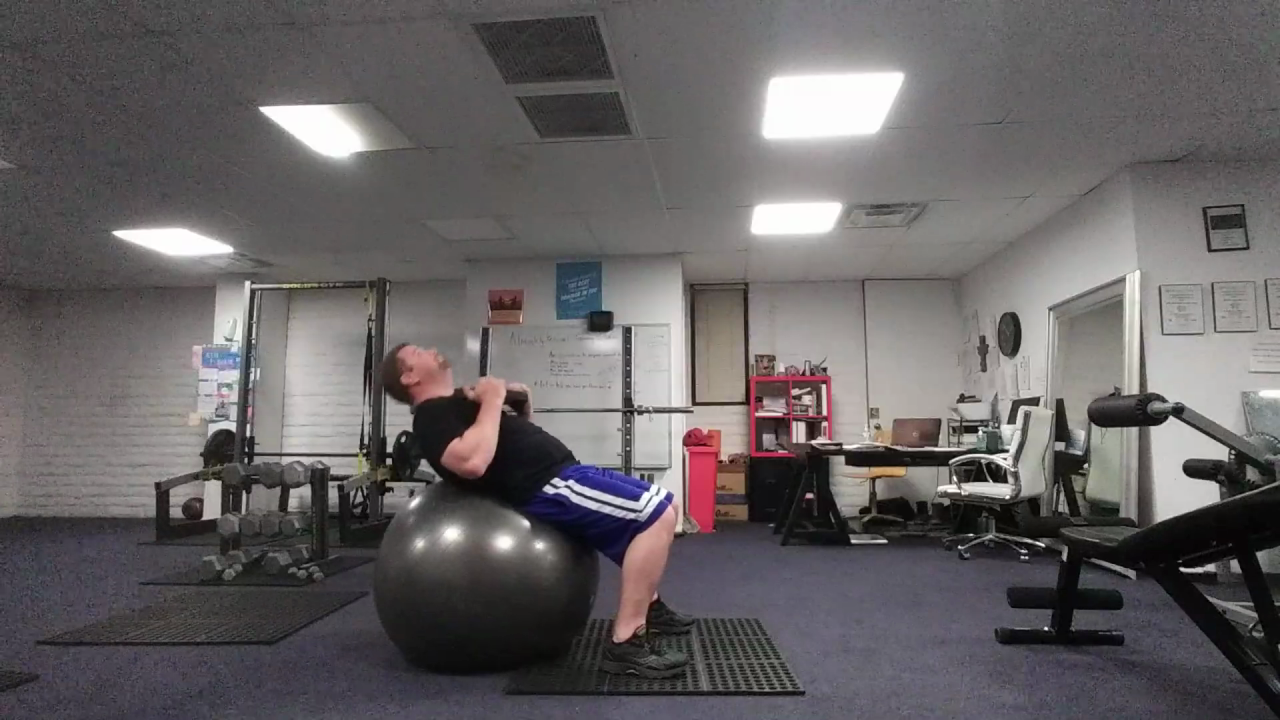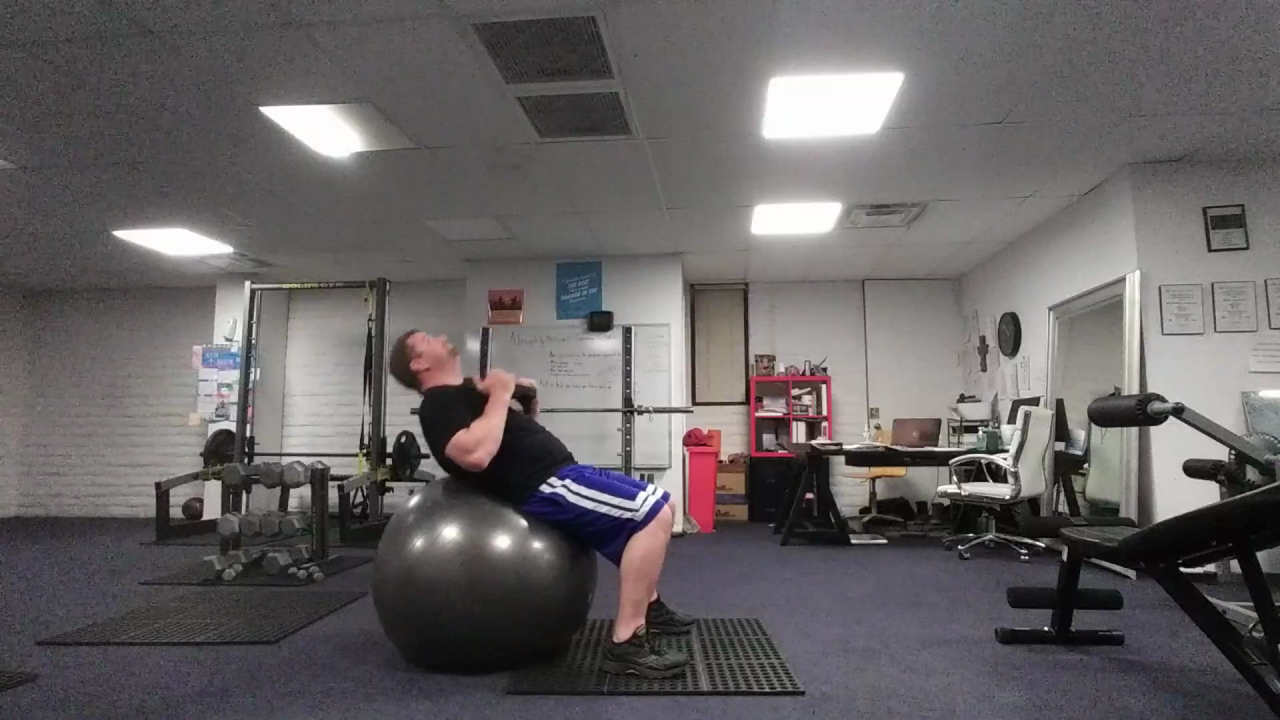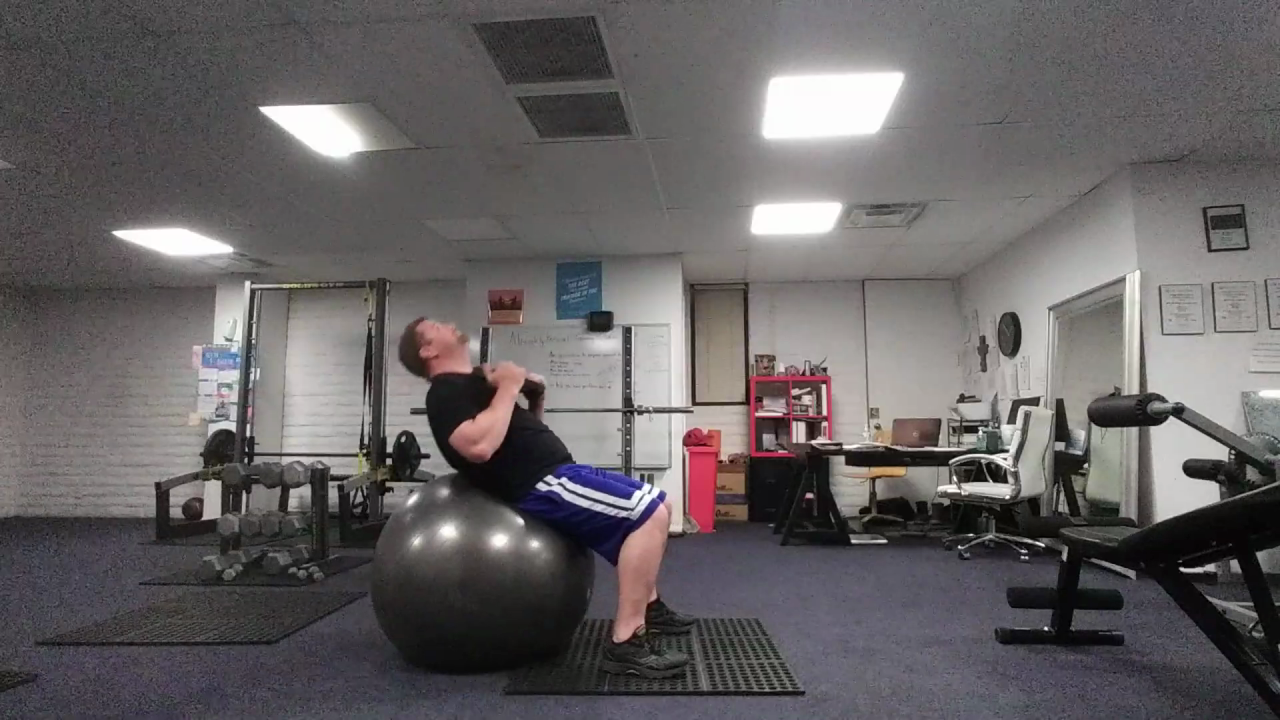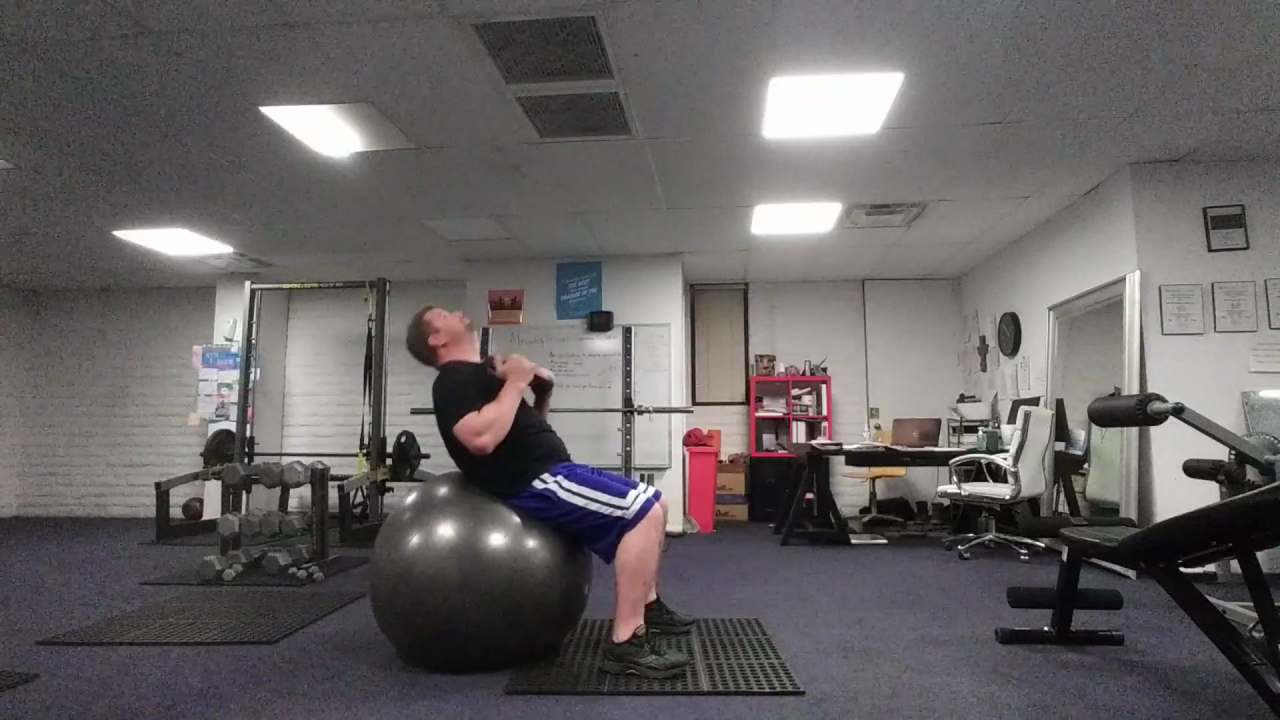
dt=0.1s
person 1, frame 1
left shoulder: (453, 406)
right shoulder: (432, 416)
right elbow: (473, 461)
left wrist: (522, 407)
right wrist: (492, 400)
left hip: (559, 474)
right hip: (549, 487)
left knee: (653, 511)
right knee: (660, 513)
left ankle: (649, 608)
right ankle: (627, 644)
person 1, frame 2
left shoulder: (462, 393)
right shoulder: (439, 403)
right elbow: (475, 454)
left wrist: (528, 403)
right wrist: (500, 394)
left hip: (555, 475)
right hip: (543, 488)
left knee: (650, 508)
right knee: (655, 512)
left ankle: (647, 609)
right ankle: (626, 645)
person 1, frame 3
left shoulder: (470, 383)
right shoulder: (447, 392)
right elbow: (479, 446)
left wrist: (535, 398)
right wrist: (508, 388)
left hip: (553, 474)
right hip: (542, 486)
left knee: (649, 509)
right knee: (651, 513)
left ankle: (648, 607)
right ankle: (627, 644)
person 1, frame 4
left shoulder: (475, 373)
right shoulder: (455, 379)
right elbow: (481, 438)
left wrist: (542, 393)
right wrist: (515, 382)
left hip: (548, 473)
right hip: (536, 484)
left knee: (646, 507)
right knee: (647, 512)
left ankle: (648, 608)
right ankle: (626, 645)
